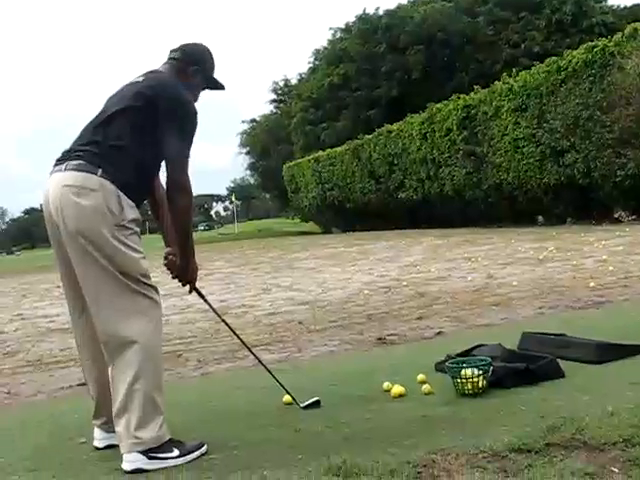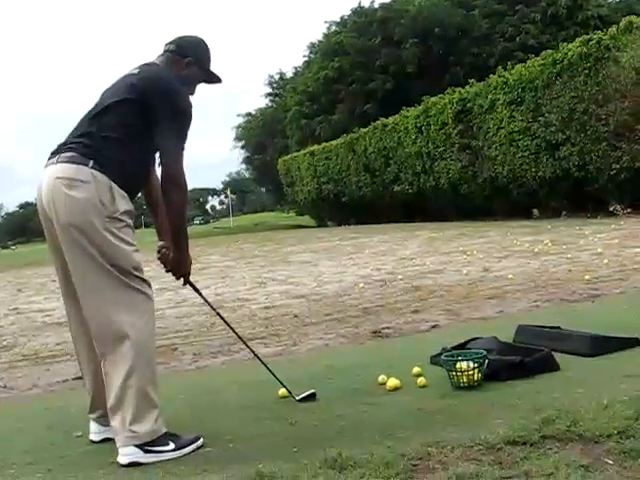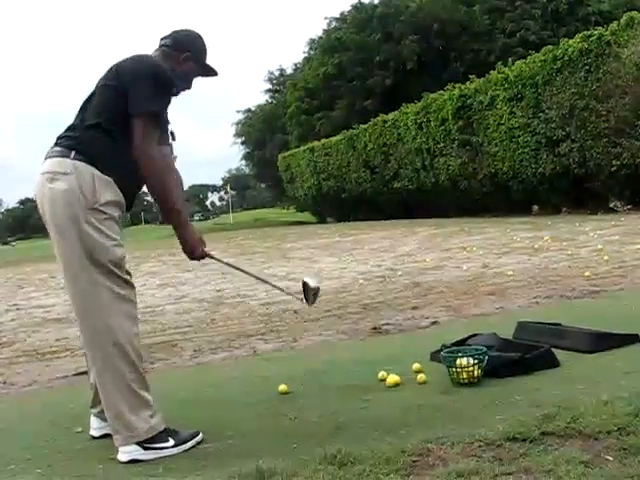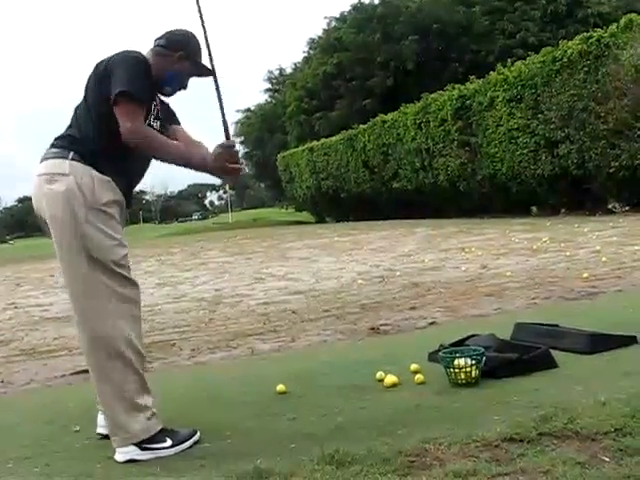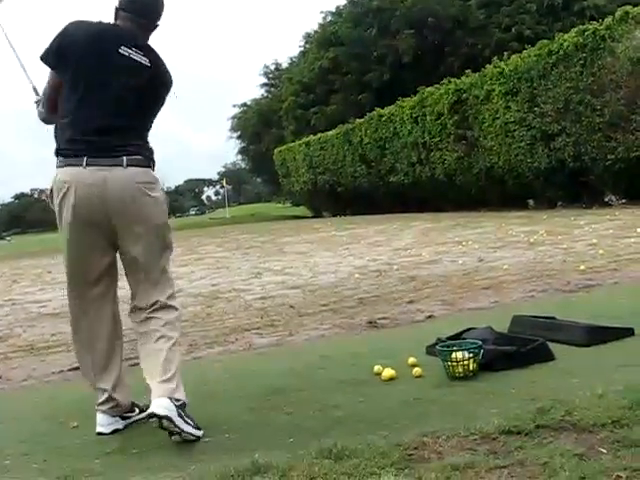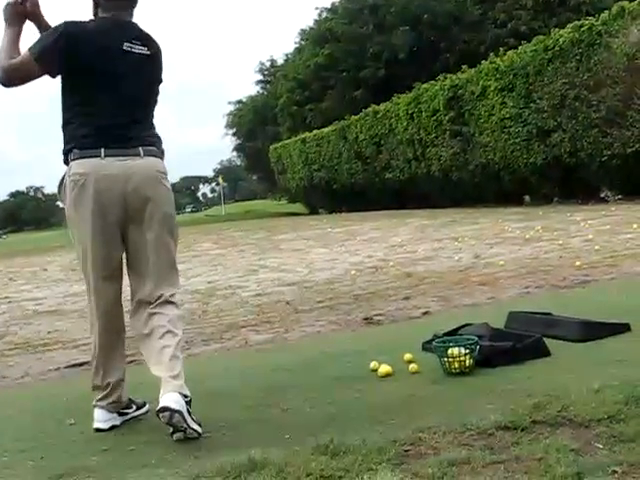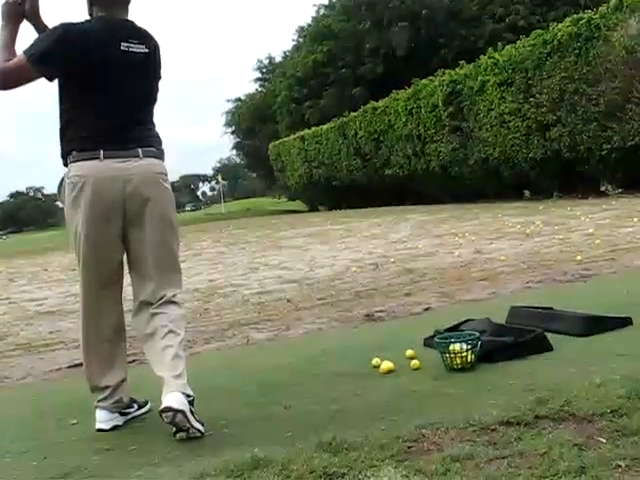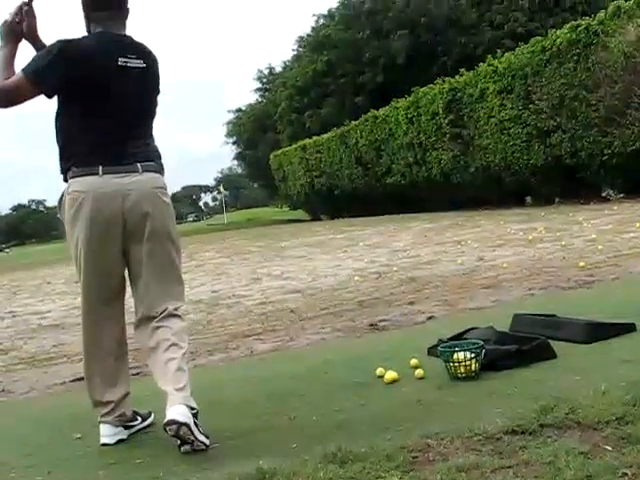
dt=0.5s
person 1, frame 1
left shoulder: (139, 90)
right shoulder: (176, 100)
left elbow: (151, 178)
right elbow: (178, 186)
left wrist: (170, 245)
right wrist: (187, 255)
left hip: (61, 189)
right hip: (92, 195)
left knee: (95, 317)
right knee: (136, 313)
left ankle: (111, 421)
right ankle: (143, 442)
person 1, frame 2
left shoulder: (137, 82)
right shoulder: (169, 92)
left elbow: (146, 171)
right elbow: (172, 178)
left wrist: (163, 238)
right wrist: (180, 247)
left hip: (56, 183)
right hip: (85, 187)
left knee: (91, 310)
right knee: (128, 308)
left ankle: (107, 415)
right ankle: (139, 435)
person 1, frame 3
left shoulder: (152, 97)
right shoulder: (147, 72)
left elbow: (164, 165)
right elbow: (144, 156)
left wrist: (184, 224)
right wrist: (183, 227)
left hip: (78, 187)
right hip: (78, 183)
left knee: (105, 303)
right knee: (109, 305)
left ankle: (108, 410)
right ankle: (139, 433)
person 1, frame 4
left shoulder: (157, 104)
right shoulder: (130, 65)
left elbow: (184, 143)
right elbow: (132, 133)
left wrist: (217, 159)
right wrist: (207, 162)
left hip: (88, 189)
right hip: (75, 181)
left knee: (112, 303)
right knee: (112, 306)
left ankle: (116, 409)
right ankle: (136, 434)
person 1, frame 5
right shoulder: (158, 71)
left elbow: (49, 106)
left wrist: (50, 113)
left hip: (75, 177)
right hip: (134, 178)
left knee: (90, 298)
right knee: (154, 295)
left ankle: (112, 405)
right ankle: (166, 395)
person 1, frame 6
left shoulder: (75, 35)
right shoulder: (150, 48)
left hip: (91, 172)
right hip: (146, 168)
left knee: (101, 292)
right knee: (157, 290)
left ankle: (109, 401)
right ankle: (172, 391)
person 1, frame 7
left shoulder: (71, 36)
right shoulder: (147, 44)
left hip: (90, 174)
right hip: (146, 169)
left knee: (98, 294)
right knee: (159, 289)
left ankle: (111, 401)
right ankle: (175, 391)
person 1, frame 8
left shoulder: (71, 53)
right shoulder: (146, 59)
right wrist: (37, 42)
left hip: (90, 190)
right hip: (145, 184)
left knee: (100, 308)
right knee: (161, 303)
left ankle: (114, 415)
right ankle: (179, 404)
